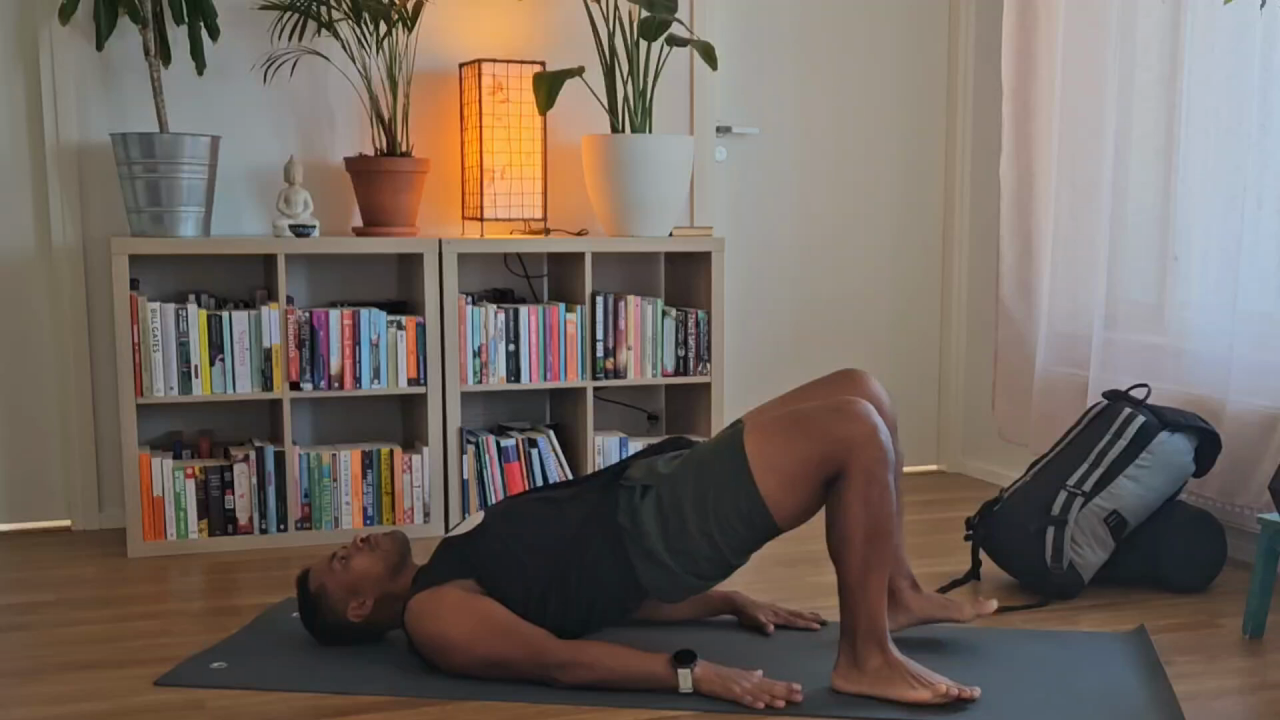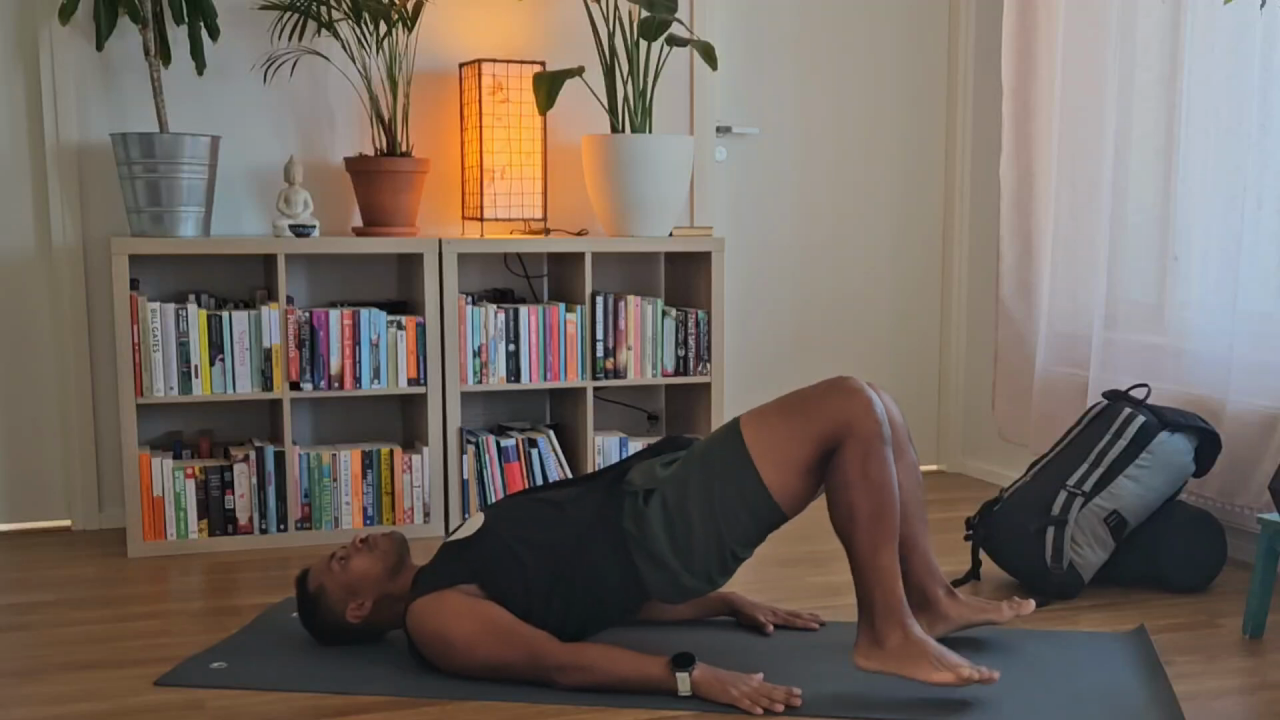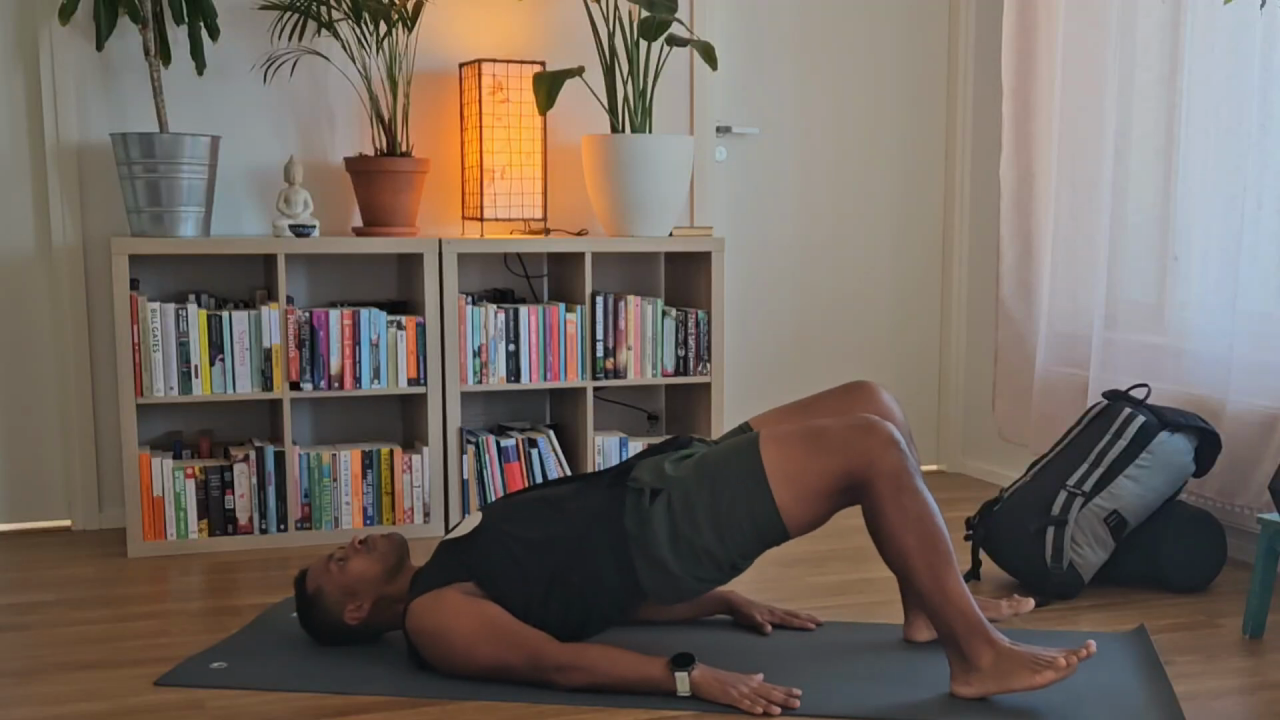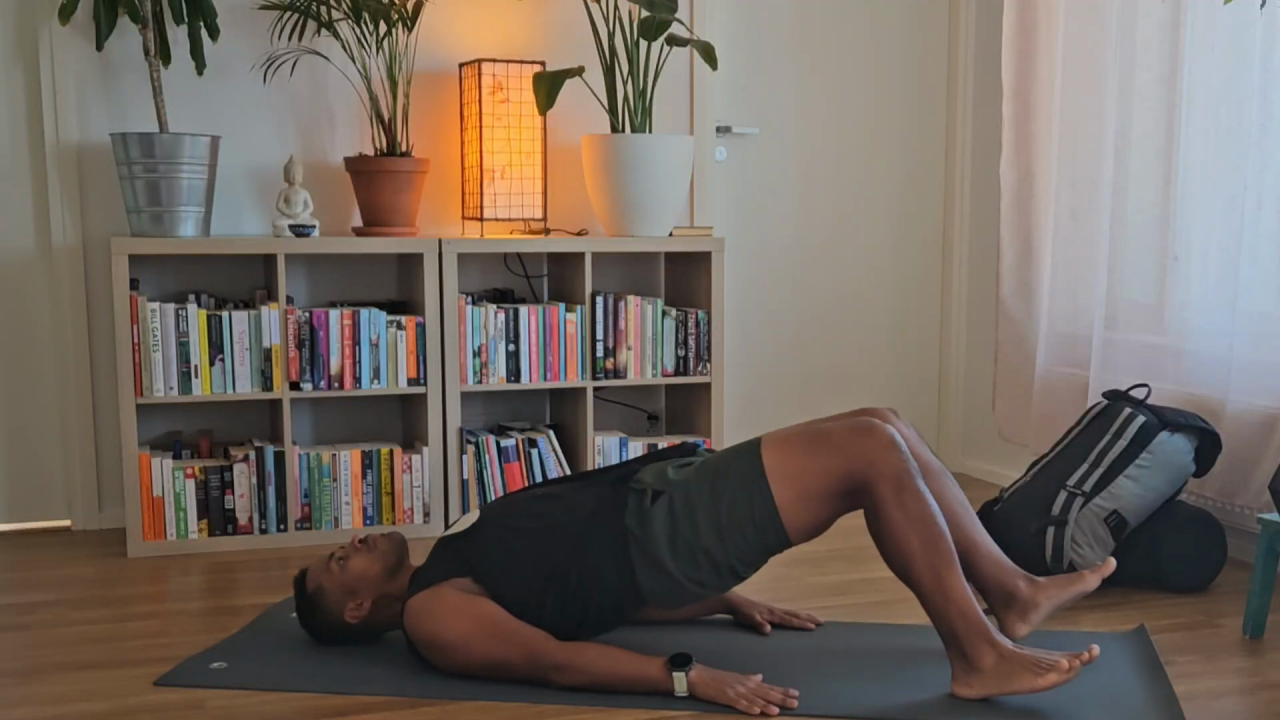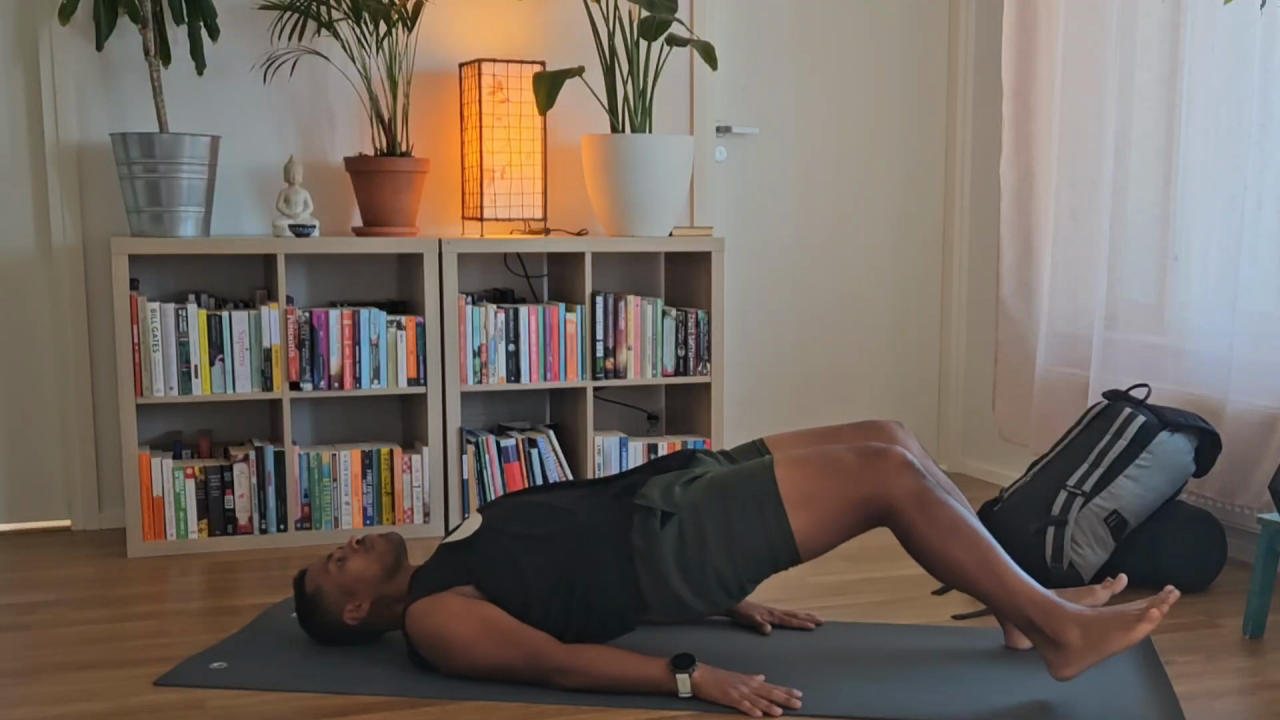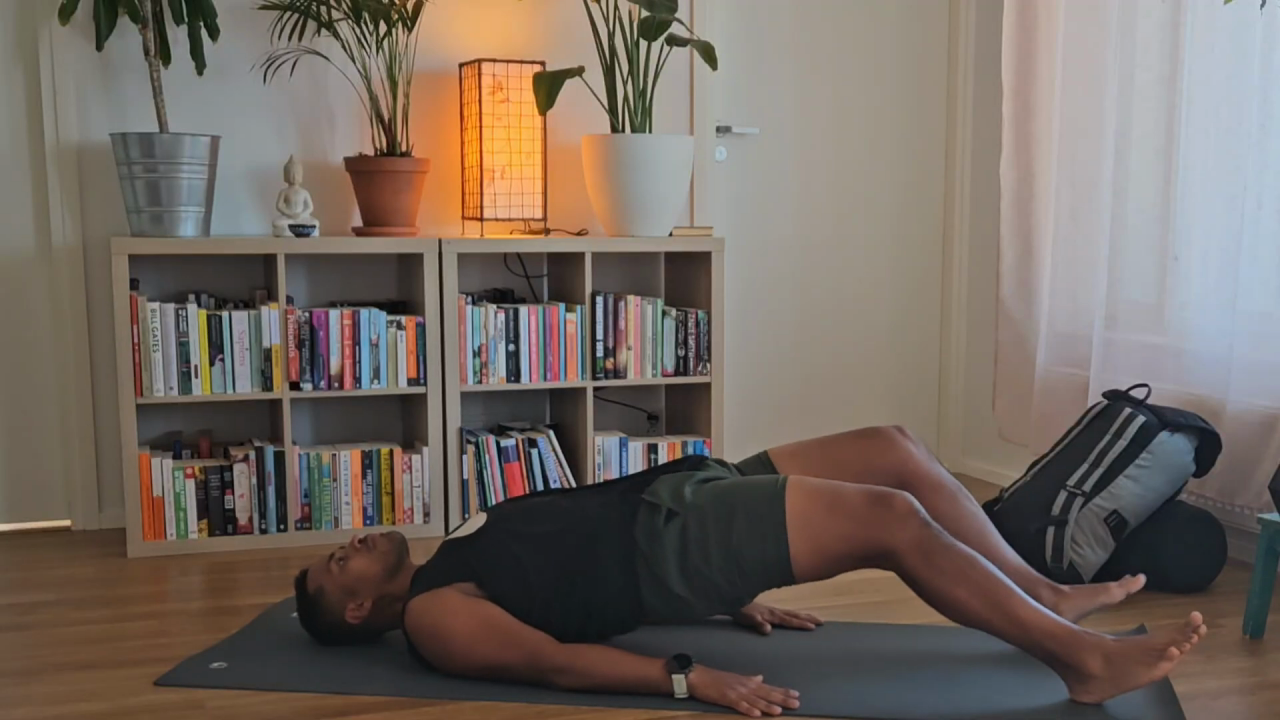
dt=0.4s
person 1, frame 1
left shoulder: (456, 570)
right shoulder: (434, 617)
right elbow: (559, 661)
left wrist: (729, 603)
right wrist: (698, 675)
right hip: (656, 528)
left knee: (858, 393)
right knee: (854, 430)
left ankle: (896, 595)
right ankle: (867, 656)
person 1, frame 2
left shoulder: (453, 575)
right shoulder: (436, 619)
left wrist: (728, 603)
right hip: (660, 527)
left knee: (870, 407)
right knee: (851, 406)
left ankle: (929, 599)
right ankle: (888, 634)
person 1, frame 3
left shoulder: (453, 571)
right shoulder: (433, 619)
left wrist: (728, 602)
left hip: (659, 487)
right hip: (662, 523)
left knee: (869, 403)
right knee: (873, 448)
left ankle: (929, 604)
person 1, frame 4
left shoulder: (454, 570)
right shoulder: (432, 616)
left wrist: (728, 602)
left hip: (661, 500)
right hip: (664, 528)
left knee: (882, 432)
right knee: (872, 450)
left ankle: (1014, 594)
person 1, frame 5
left shoulder: (456, 568)
right shoulder: (434, 622)
left wrist: (727, 599)
left hip: (662, 497)
right hip: (671, 539)
left knee: (887, 441)
right knee: (889, 476)
left ankle: (1034, 605)
right ankle: (1062, 633)
person 1, frame 6
left shoulder: (459, 568)
right shoulder: (433, 617)
left wrist: (732, 596)
left hip: (676, 499)
right hip: (671, 541)
left knee: (894, 451)
right knee: (895, 519)
left ankle: (1044, 596)
